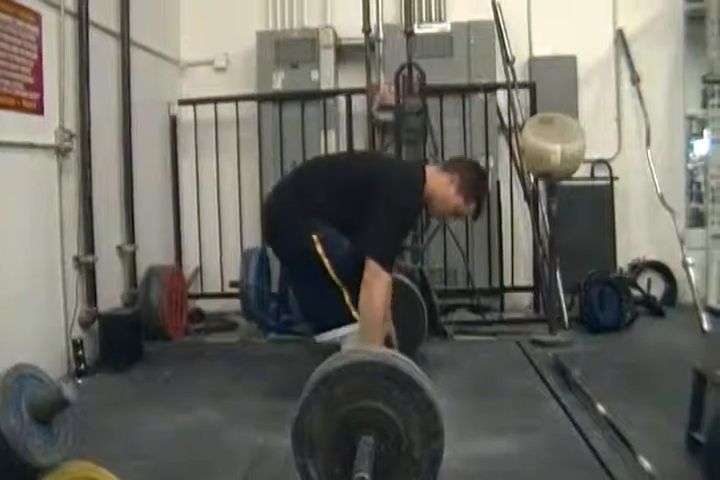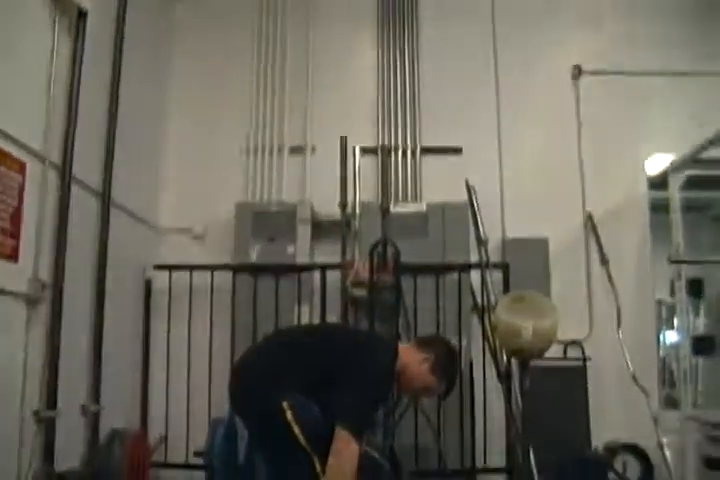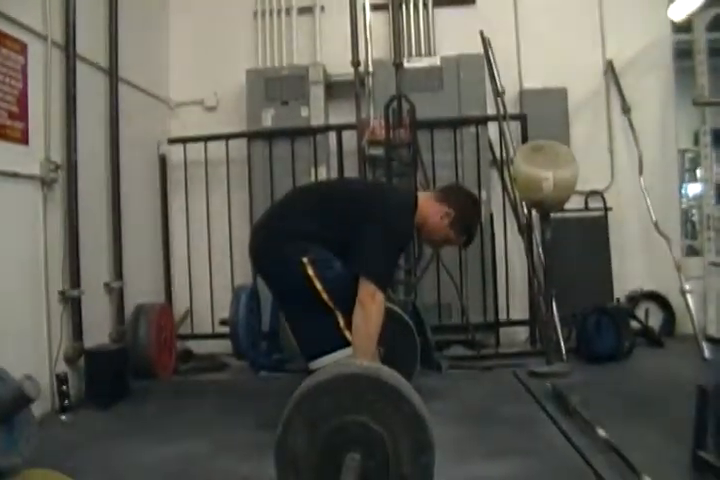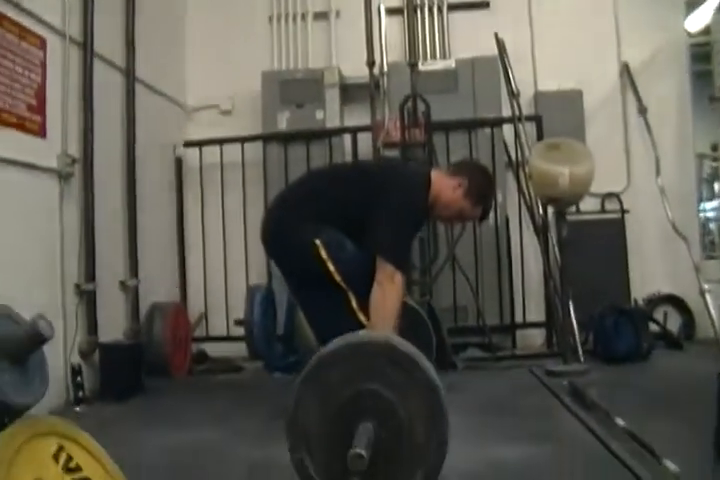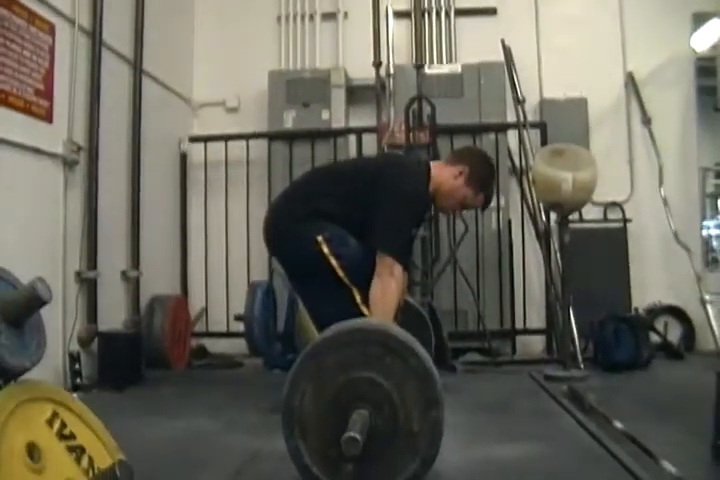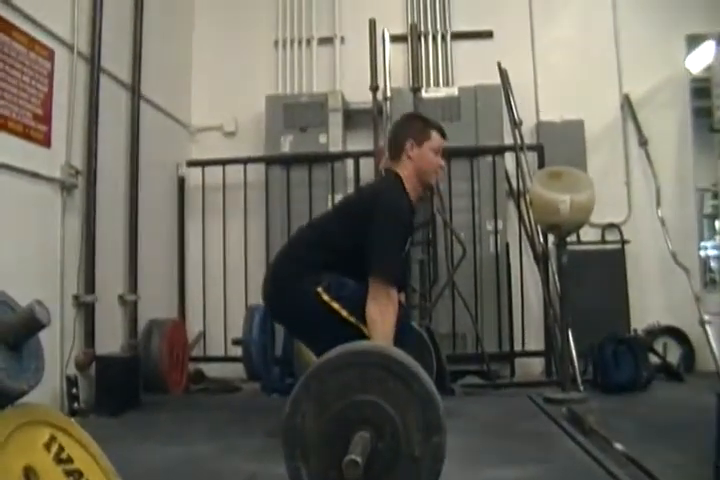
dt=0.7s
person 1, frame 1
left shoulder: (406, 181)
right shoulder: (403, 190)
left elbow: (380, 267)
right elbow: (375, 277)
left wrist: (384, 319)
left hip: (295, 214)
right hip: (294, 216)
right knee: (356, 320)
person 1, frame 2
left shoulder: (378, 356)
right shoulder: (375, 364)
left elbow: (345, 438)
right elbow: (344, 446)
left hip: (261, 378)
right hip: (264, 382)
person 1, frame 3
left shoulder: (397, 207)
right shoulder: (393, 216)
right elbow: (370, 298)
left hip: (283, 239)
right hip: (282, 241)
right knee: (342, 341)
person 1, frame 4
left shoulder: (411, 187)
right shoulder: (407, 194)
left elbow: (392, 275)
right elbow: (387, 279)
left wrist: (388, 333)
left hip: (293, 225)
right hip: (295, 225)
right knee: (357, 328)
person 1, frame 5
left shoulder: (414, 184)
right shoulder: (408, 186)
left elbow: (396, 270)
right elbow: (387, 272)
left hip: (297, 223)
right hip: (299, 222)
person 1, frame 6
left shoulder: (392, 198)
right shoulder: (390, 203)
left elbow: (391, 290)
right elbow: (381, 294)
left hip: (294, 283)
right hip: (299, 282)
right knee: (390, 333)
